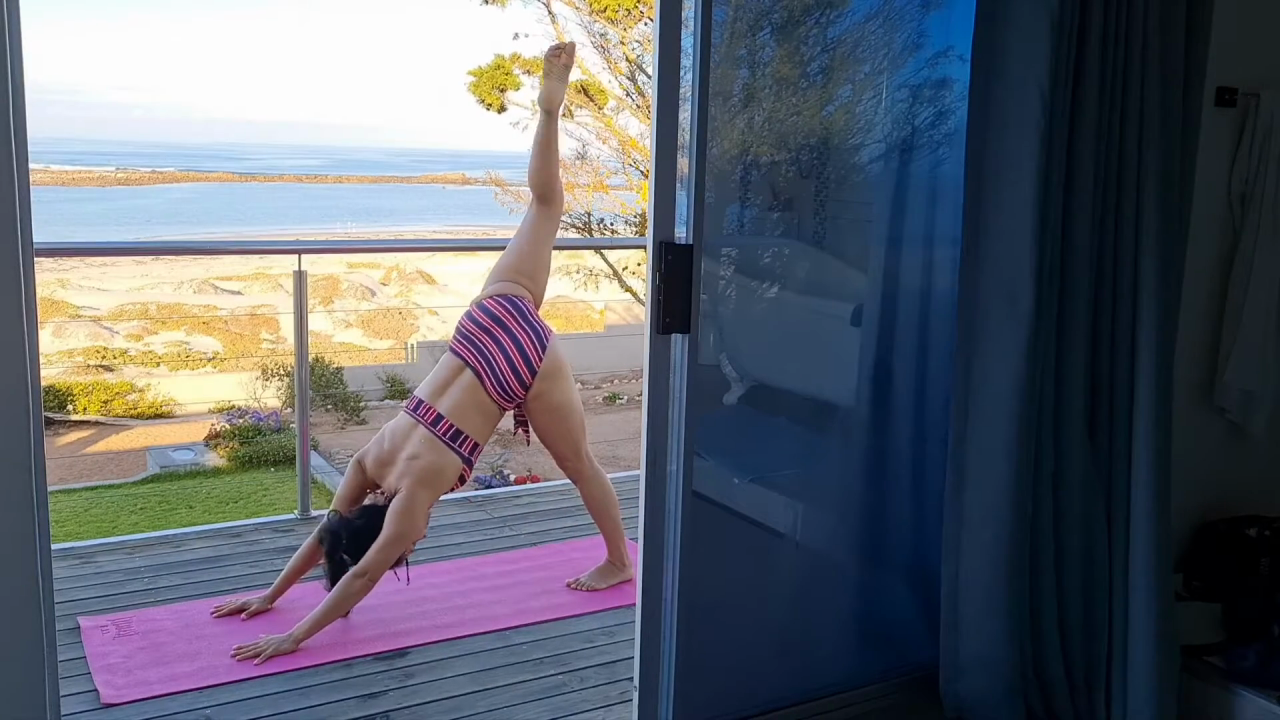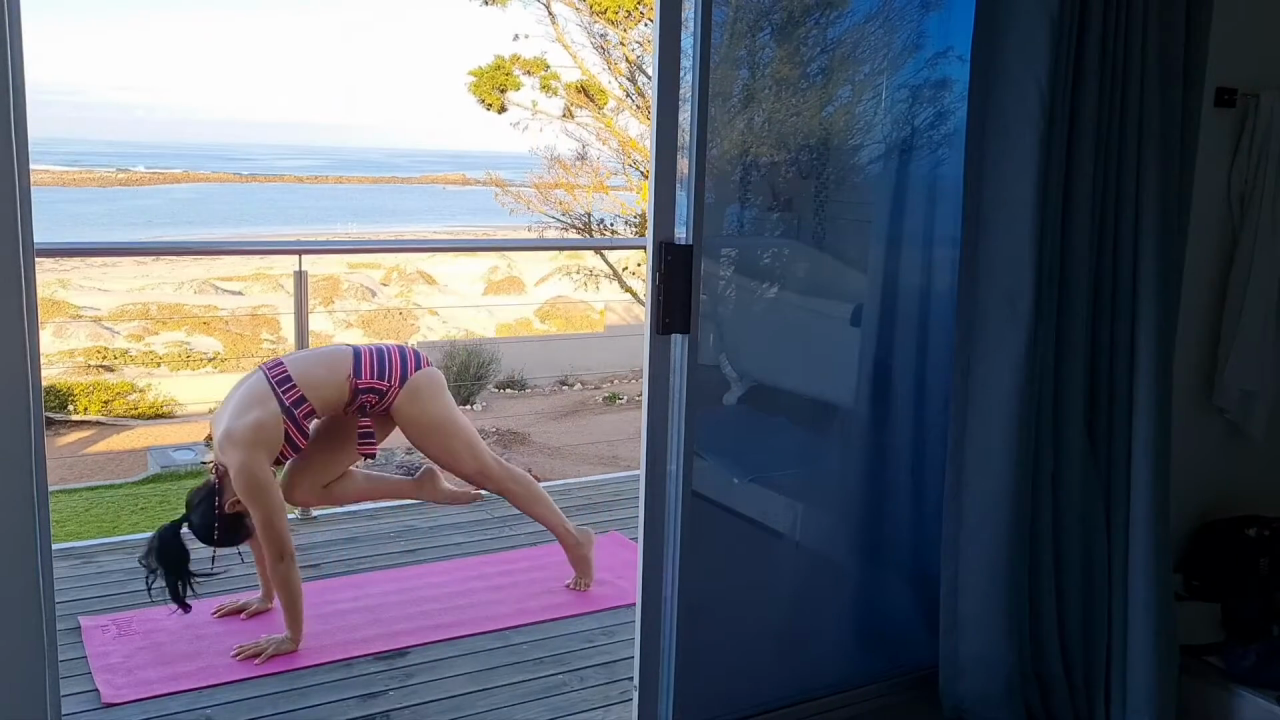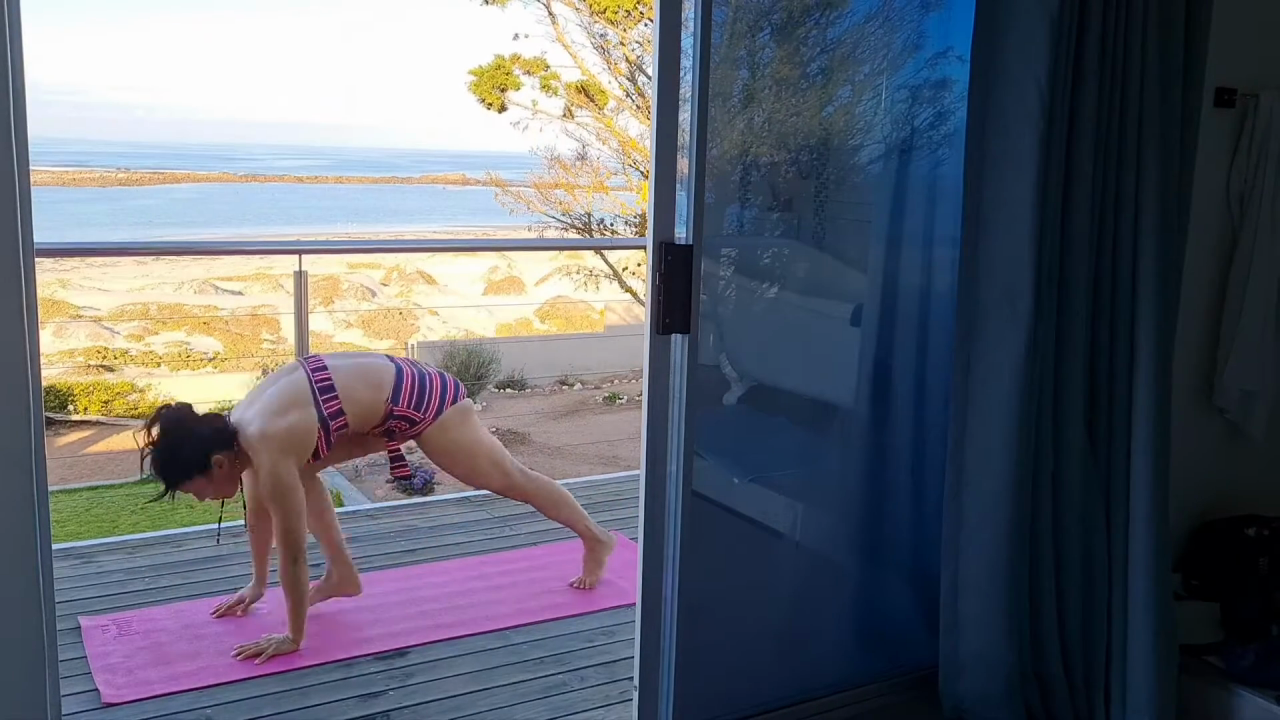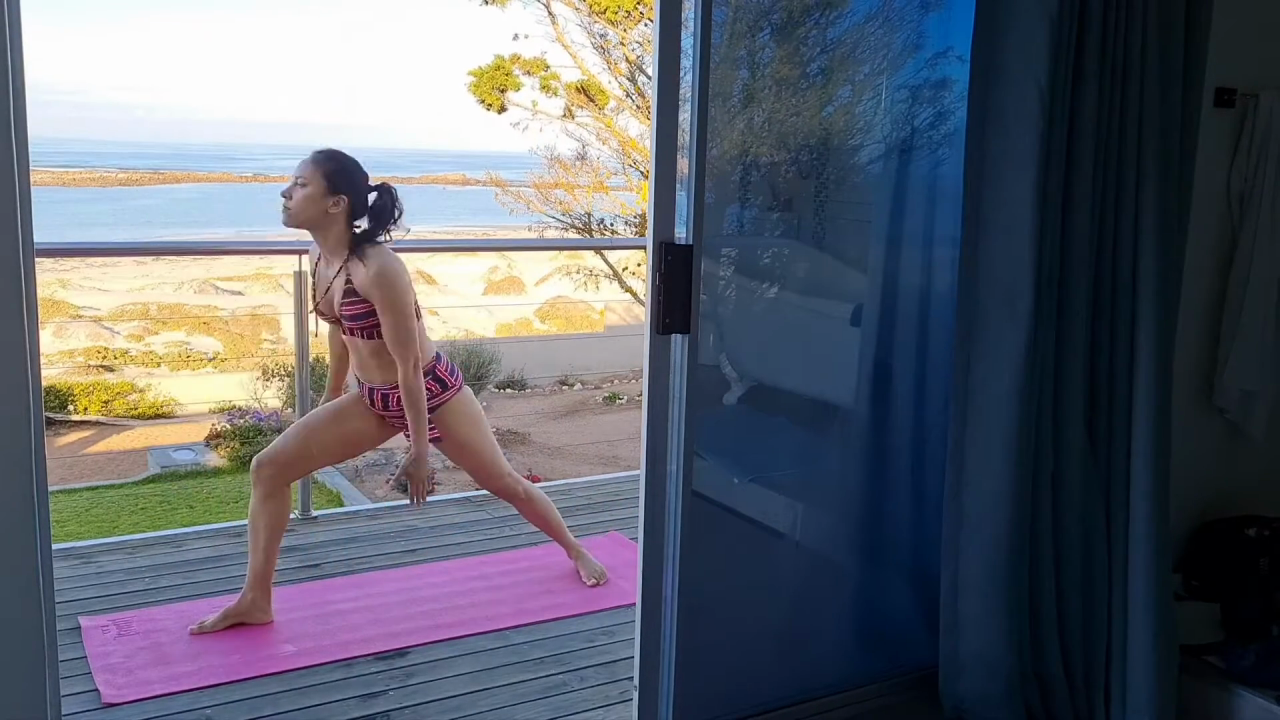
dt=0.5s
person 1, frame 1
left shoulder: (414, 485)
right shoulder: (373, 460)
left elbow: (364, 574)
right elbow: (328, 531)
left wrist: (294, 637)
right wrist: (269, 597)
left hip: (520, 353)
right hip: (494, 322)
left knee: (578, 465)
right knee: (546, 203)
left ankle: (618, 563)
right ankle: (551, 105)
person 1, frame 2
left shoulder: (242, 458)
right shoulder: (225, 438)
left elbow: (280, 551)
right elbow: (261, 524)
left wrist: (293, 637)
right wrist: (266, 594)
left hip: (390, 376)
right hip: (370, 383)
left knee: (485, 470)
right knee: (301, 488)
left ankle: (573, 540)
right ankle: (421, 487)
person 1, frame 3
left shoulder: (267, 452)
right shoulder: (236, 429)
left elbow: (291, 551)
right elbow: (259, 507)
left wrist: (294, 636)
right wrist: (257, 585)
left hip: (422, 400)
right hip: (394, 389)
left knee: (509, 481)
left ankle: (594, 540)
right ankle: (341, 572)
person 1, frame 4
left shoulder: (373, 263)
right shoulder: (322, 255)
left elbow: (411, 362)
left wrist: (417, 450)
right wrist: (330, 400)
left hip: (430, 390)
right hip: (371, 398)
left knee: (507, 485)
right knee: (269, 467)
left ankle: (576, 552)
right ankle: (256, 603)
